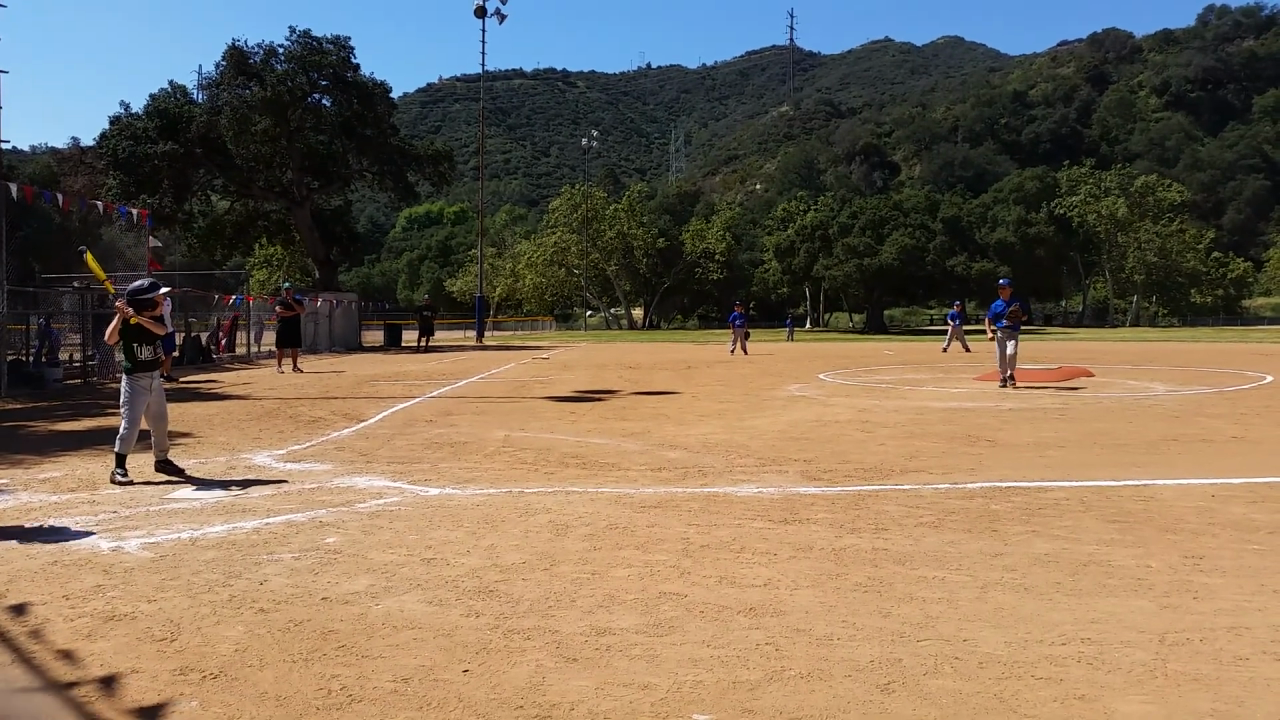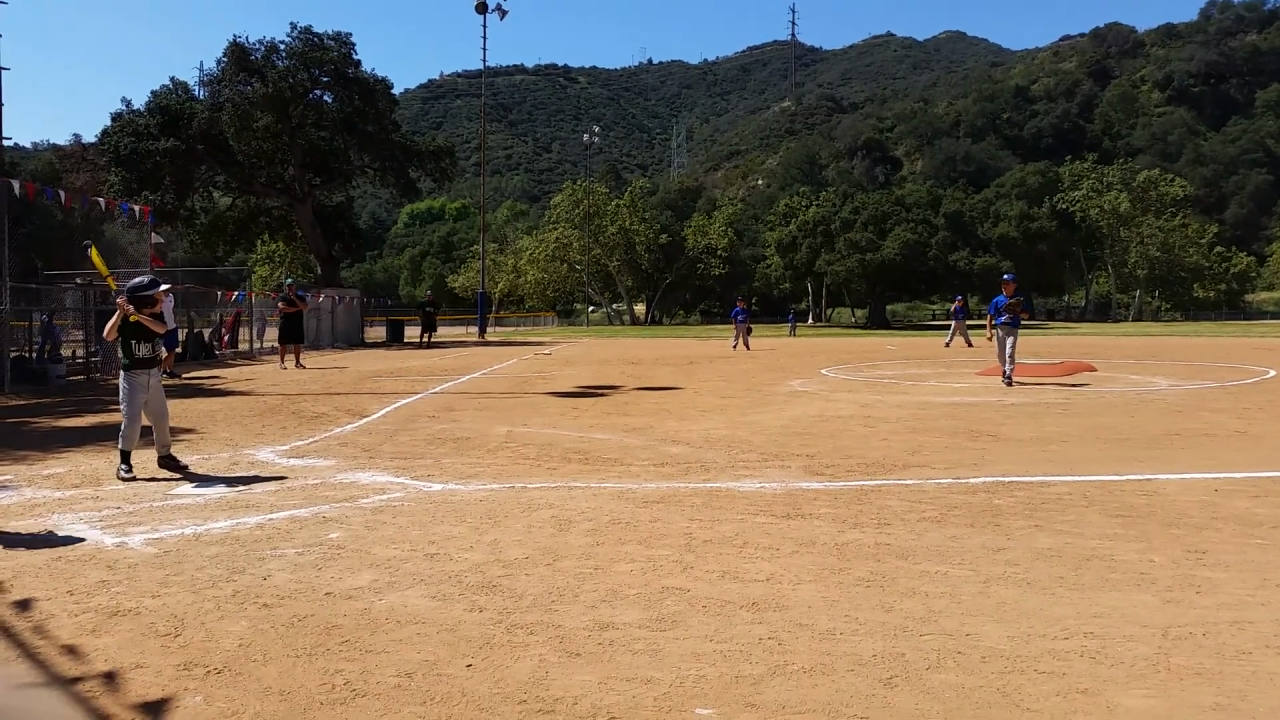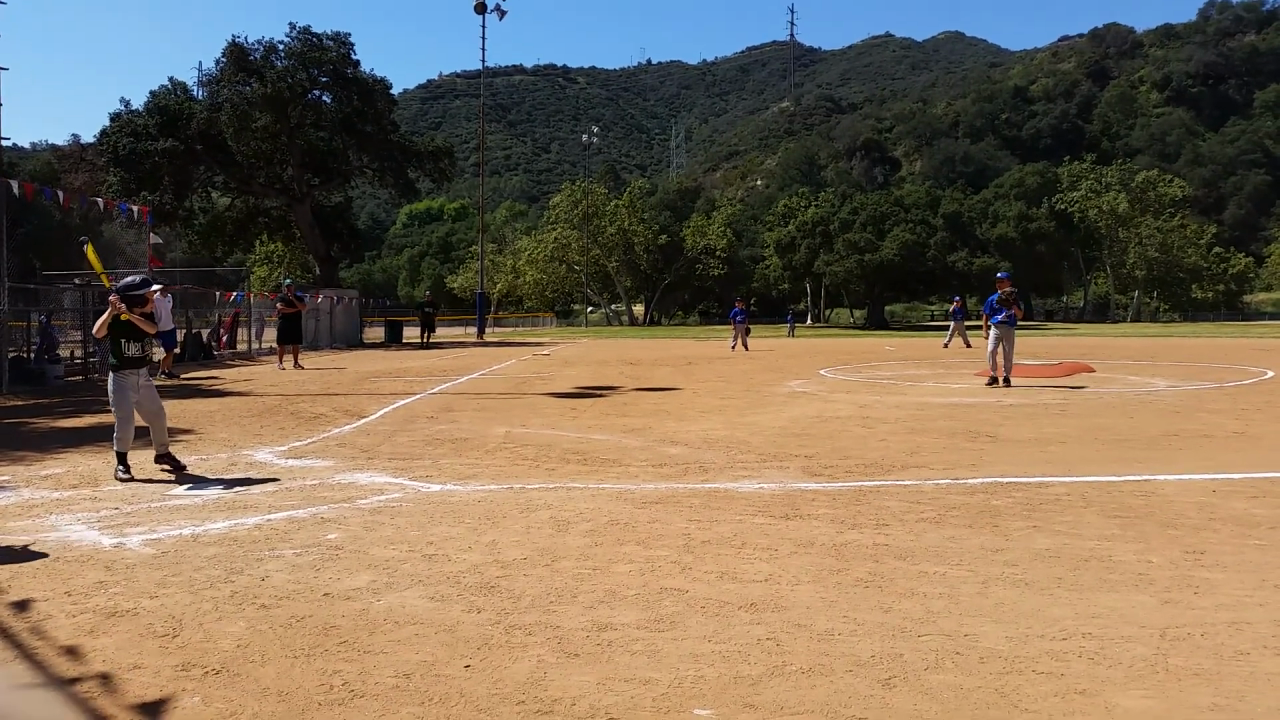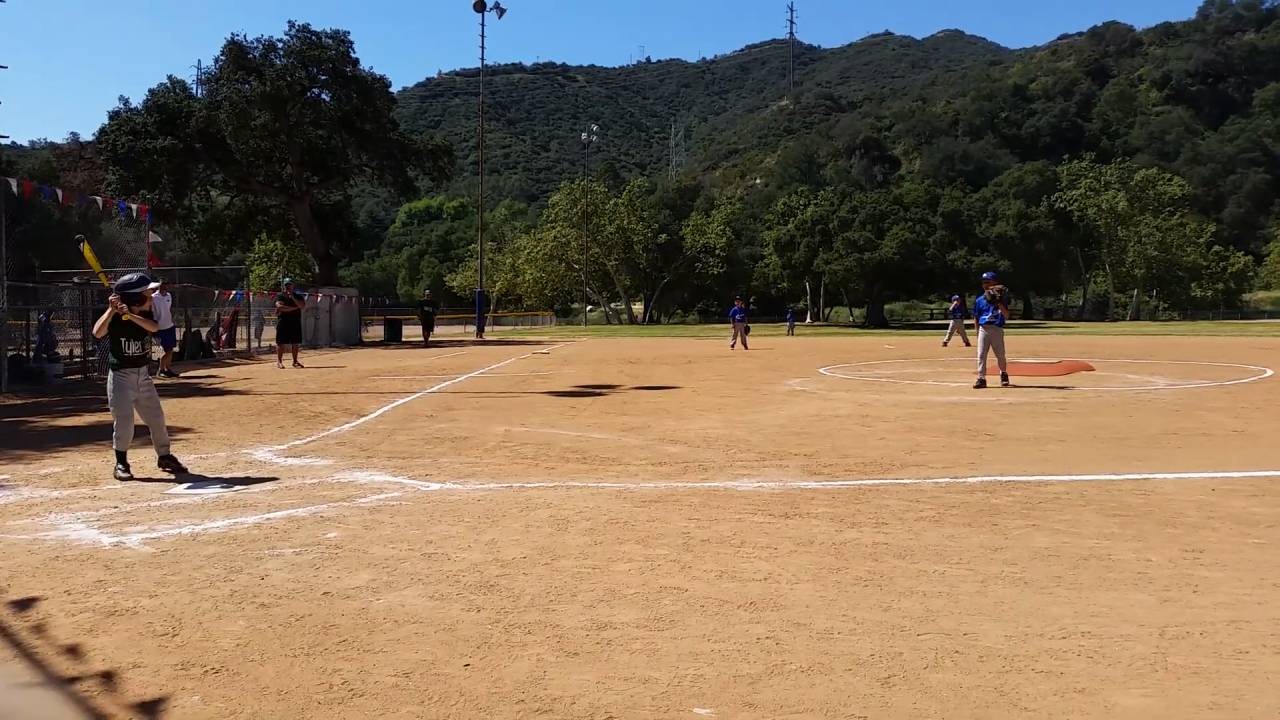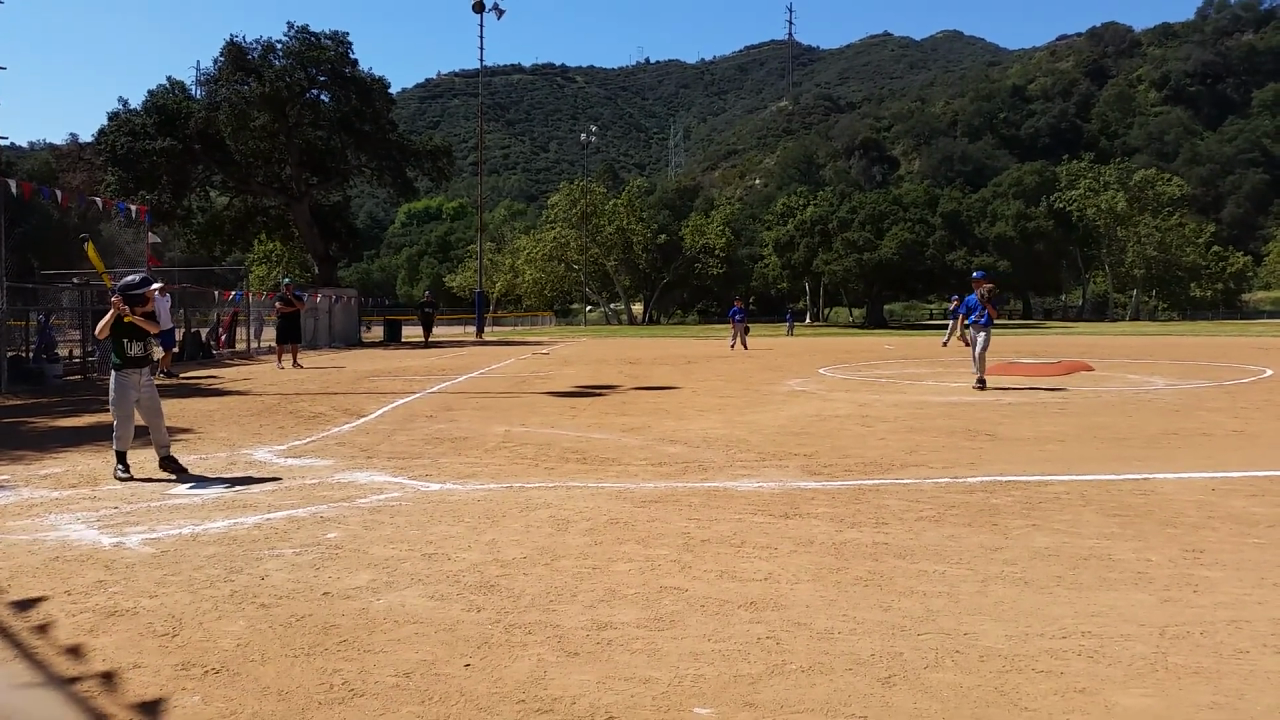
dt=0.3s
person 1, frame 1
left shoulder: (155, 320)
right shoulder: (126, 324)
left elbow: (162, 330)
right elbow: (109, 339)
left wrist: (139, 318)
right wrist: (120, 315)
left hip: (155, 379)
right hip: (134, 380)
left knee: (160, 421)
right knee: (130, 423)
left ankle: (161, 460)
right ankle: (118, 469)
person 1, frame 2
left shoulder: (155, 317)
right shoulder: (125, 320)
left elbow: (162, 329)
right elbow: (107, 336)
left wrist: (138, 316)
right wrist: (120, 312)
left hip: (154, 375)
right hip: (132, 377)
left knee: (161, 417)
right knee: (132, 419)
left ankle: (164, 455)
right ankle: (124, 464)
person 1, frame 3
left shoulder: (146, 316)
right shoulder: (116, 319)
left elbow: (152, 329)
right elbow: (97, 333)
left wrist: (129, 315)
right wrist: (111, 310)
left hip: (143, 375)
right hip: (121, 377)
left knee: (157, 416)
right knee: (125, 421)
left ankle: (162, 453)
right ankle: (121, 464)
person 1, frame 4
left shoulder: (144, 315)
right shoulder: (115, 319)
left elbow: (154, 327)
right elbow: (97, 333)
left wrist: (130, 315)
right wrist: (111, 310)
left hip: (143, 374)
right hip: (121, 376)
left knee: (156, 416)
right knee: (124, 420)
left ankle: (165, 456)
right ankle: (121, 463)
person 1, frame 5
left shoulder: (147, 315)
right shoulder: (117, 320)
left elbow: (156, 329)
right elbow: (99, 334)
left wrist: (132, 317)
right wrist: (113, 311)
left hip: (145, 375)
right hip: (123, 376)
left knee: (156, 417)
right knee: (124, 420)
left ankle: (165, 458)
right ankle: (121, 463)
